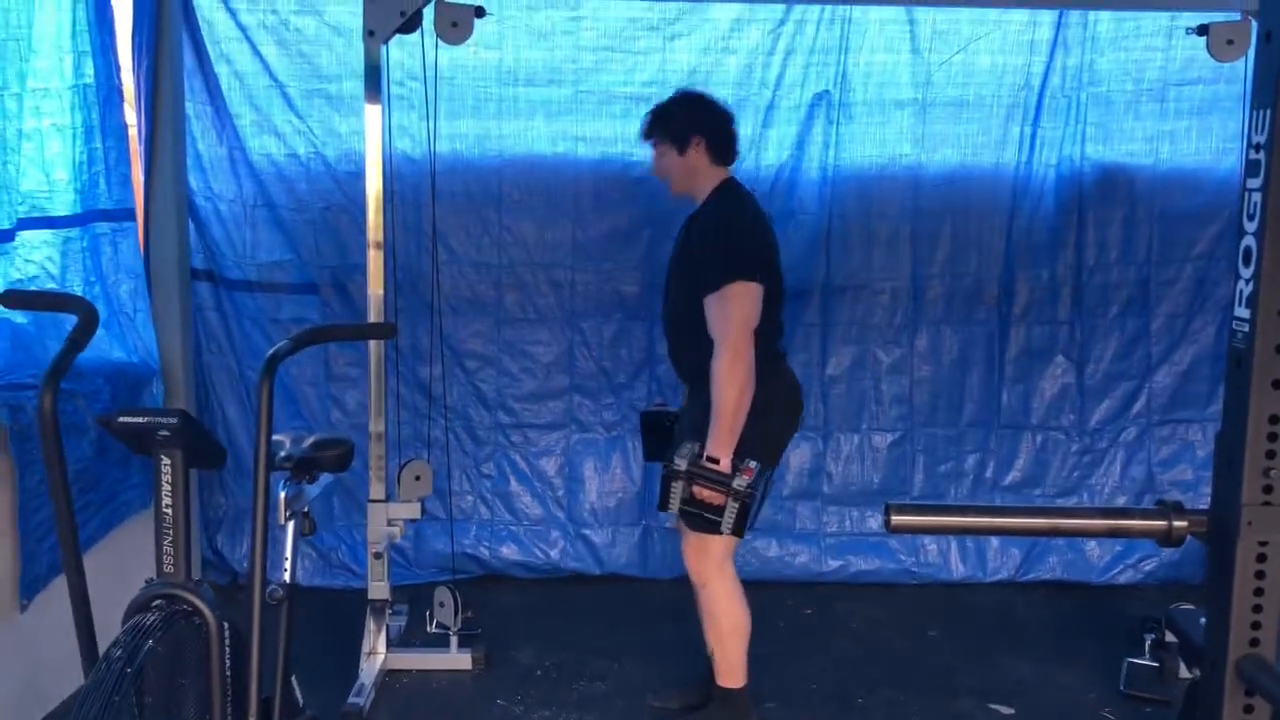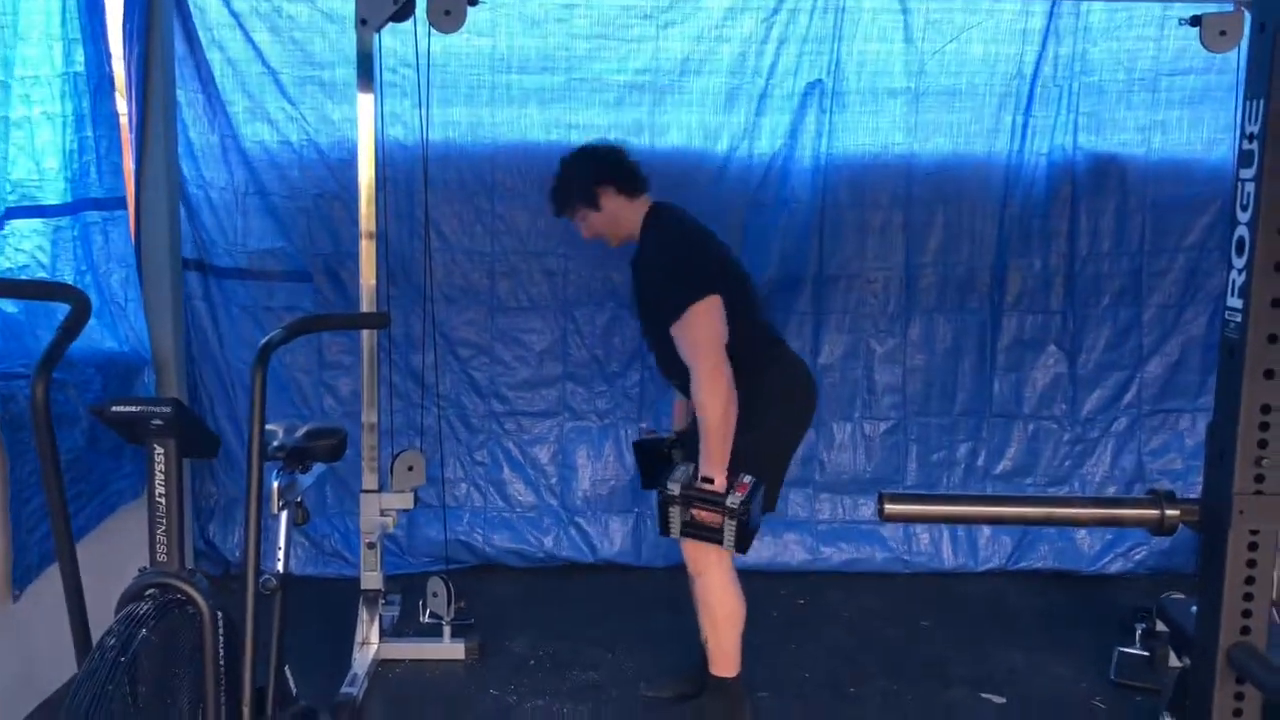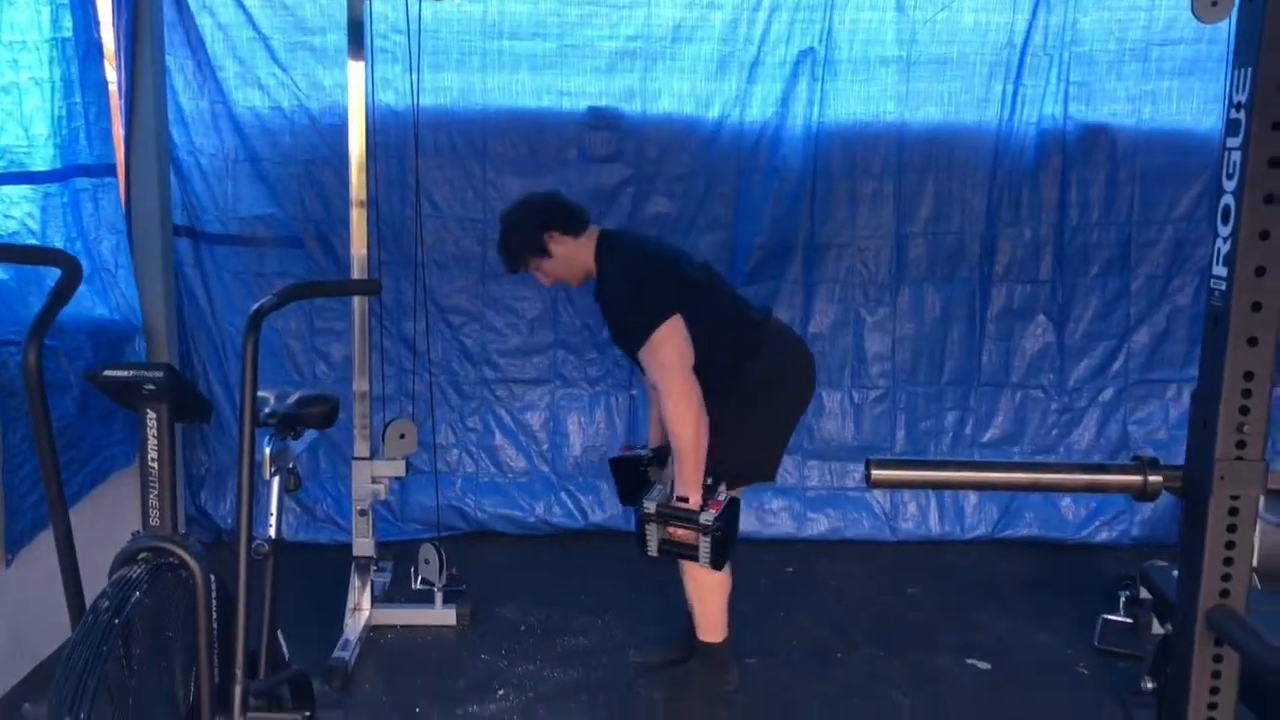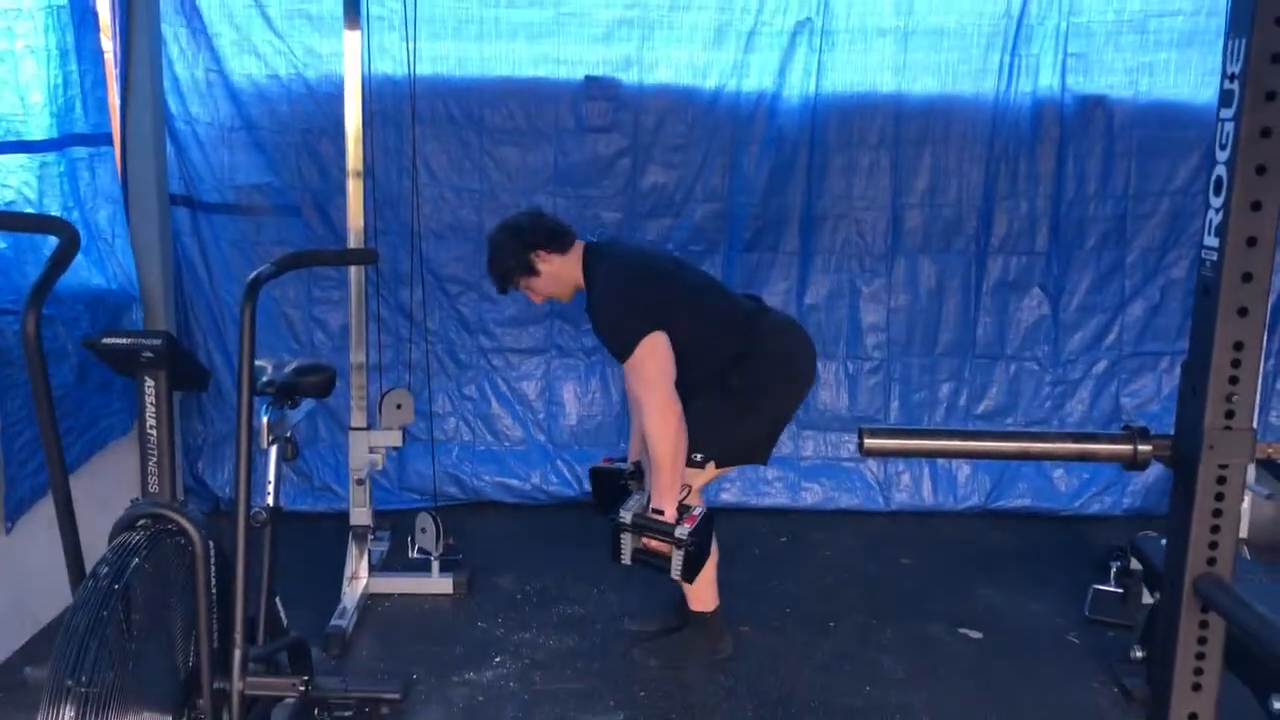
dt=0.4s
person 1, frame 1
left shoulder: (726, 225)
right shoulder: (717, 216)
left elbow: (734, 351)
left wrist: (718, 451)
right wrist: (695, 418)
left hip: (746, 409)
right hip: (723, 403)
left knee: (706, 554)
right knee: (698, 541)
person 1, frame 2
left shoulder: (667, 253)
right shoulder: (664, 238)
left elbow: (711, 371)
left wrist: (712, 471)
right wrist: (682, 435)
left hip: (766, 402)
right hip: (761, 394)
left knee: (704, 545)
right knee: (697, 537)
right ankle: (711, 669)
person 1, frame 3
left shoulder: (626, 280)
right shoulder: (622, 258)
left elbow: (680, 393)
right elbow: (663, 369)
left wrist: (688, 491)
right wrist: (655, 447)
left hip: (767, 379)
right hip: (758, 369)
left knee: (689, 515)
right knee: (686, 507)
left ankle: (713, 661)
right ankle: (700, 635)
person 1, frame 4
left shoulder: (615, 295)
right shoulder: (611, 268)
left elbow: (662, 409)
right elbow: (646, 379)
left wrist: (664, 505)
right wrist: (636, 456)
left hip: (769, 369)
right hip: (759, 354)
left knee: (673, 486)
right knee: (665, 472)
left ankle: (706, 630)
right ankle: (694, 603)
